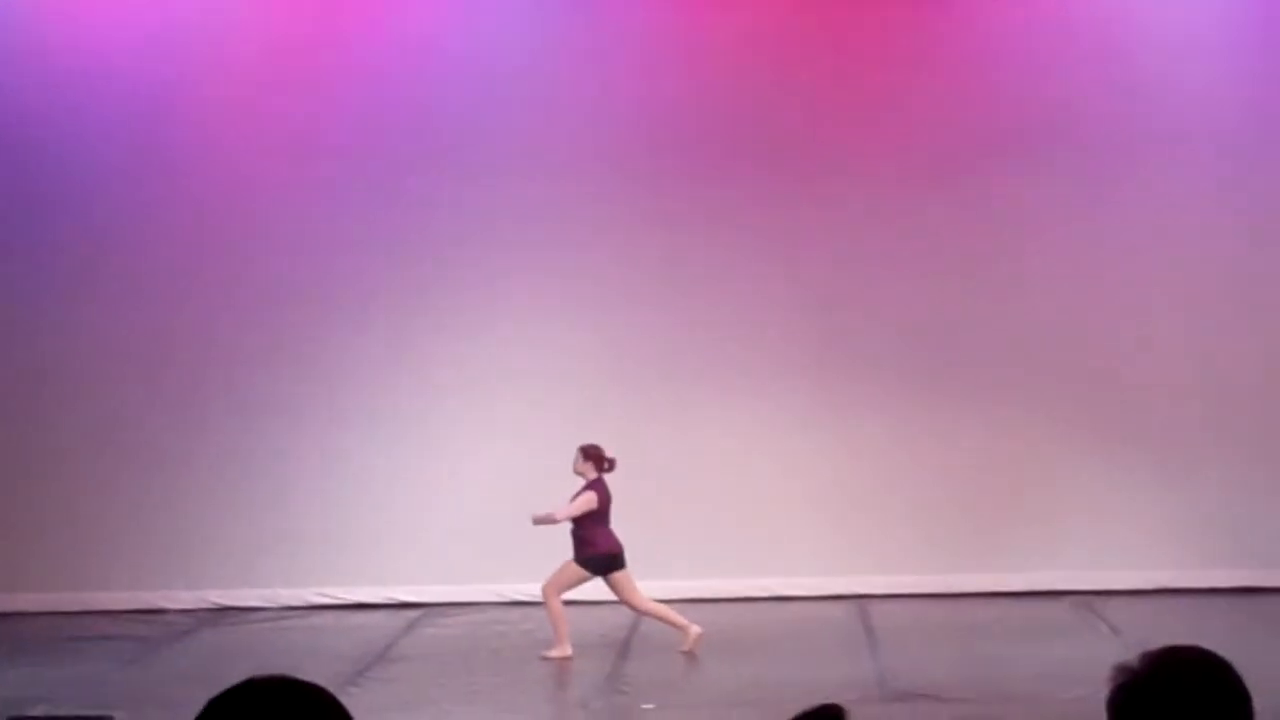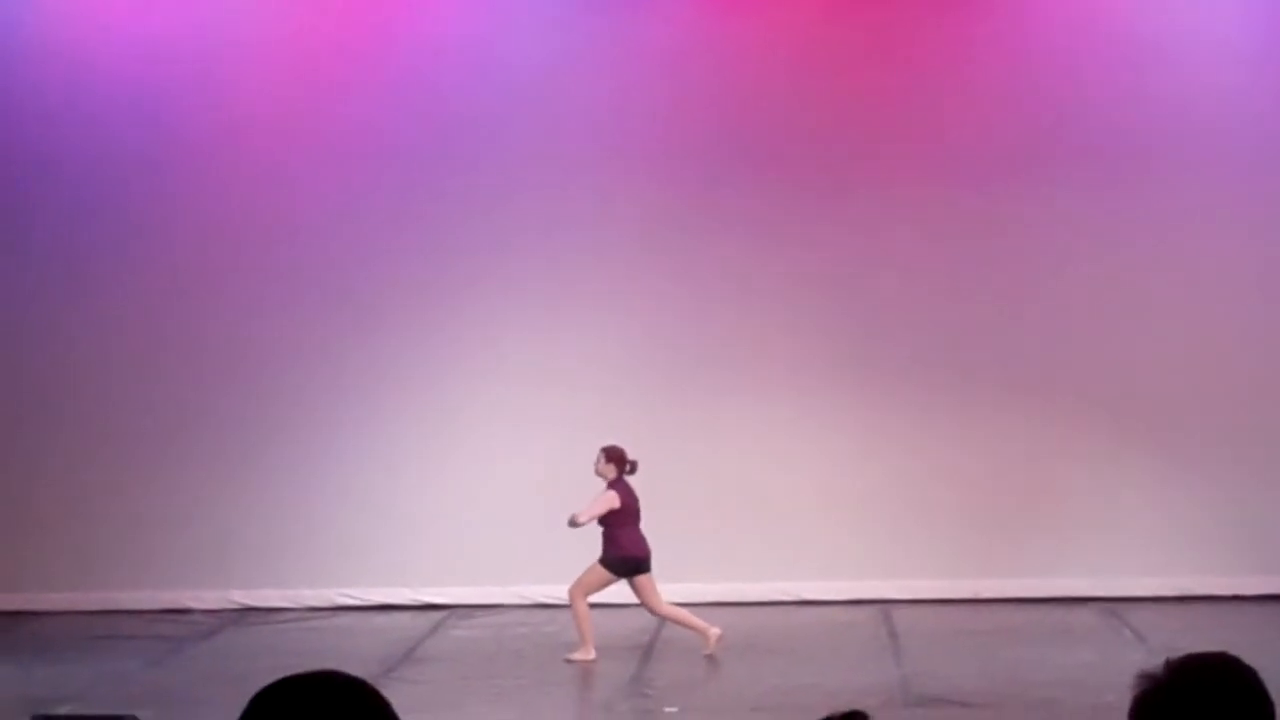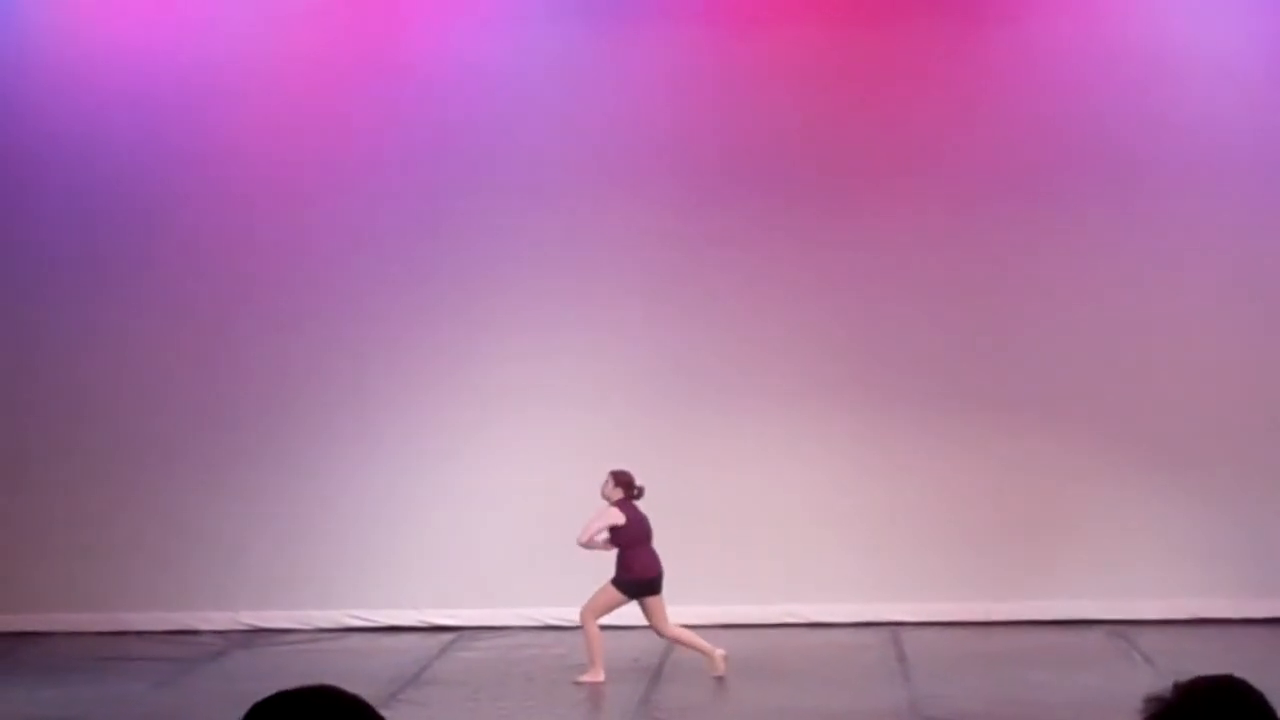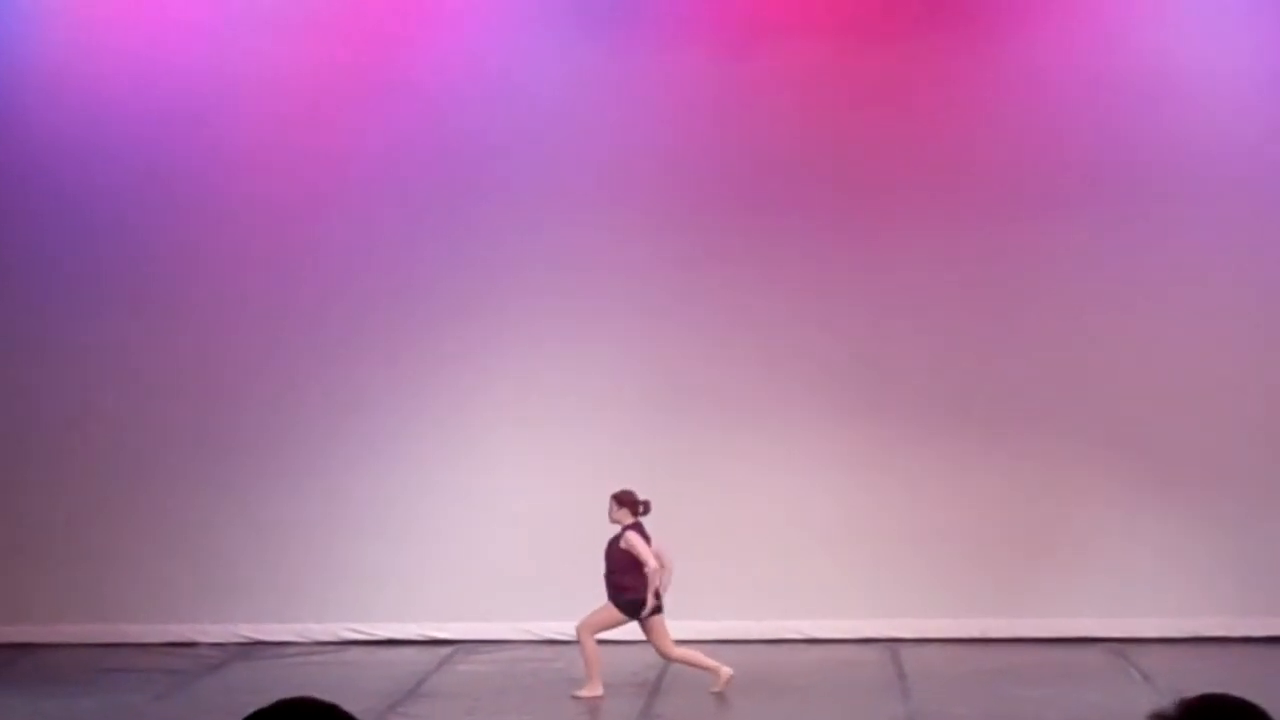
dt=0.7s
person 1, frame 1
left shoulder: (592, 493)
right shoulder: (596, 487)
left elbow: (559, 516)
left wrist: (538, 519)
right wrist: (545, 517)
left hip: (596, 554)
right hip: (609, 551)
left knee: (550, 590)
right knee: (637, 601)
left ankle: (563, 646)
right ankle: (689, 628)
person 1, frame 2
left shoulder: (612, 493)
right shoulder: (623, 488)
left elbow: (581, 518)
left wrist: (573, 520)
left hip: (621, 555)
right hip: (637, 553)
left knee: (576, 593)
right knee: (657, 606)
left ankle: (587, 650)
right ankle: (708, 631)
person 1, frame 3
left shoulder: (613, 511)
right shoulder: (629, 509)
left elbow: (583, 539)
left wrist: (597, 542)
right wrist: (603, 541)
left hip: (634, 576)
right hip: (650, 573)
left knee: (588, 614)
right knee: (663, 627)
left ankle: (596, 672)
right ankle: (713, 653)
person 1, frame 4
left shoulder: (629, 535)
right shoulder: (635, 532)
left elbow: (653, 566)
right elbow: (666, 564)
left wrist: (651, 596)
right wrist: (659, 594)
left hip: (633, 600)
right hip: (639, 599)
left knee: (584, 629)
right knee: (668, 650)
left ankle: (594, 686)
right ankle: (720, 670)
